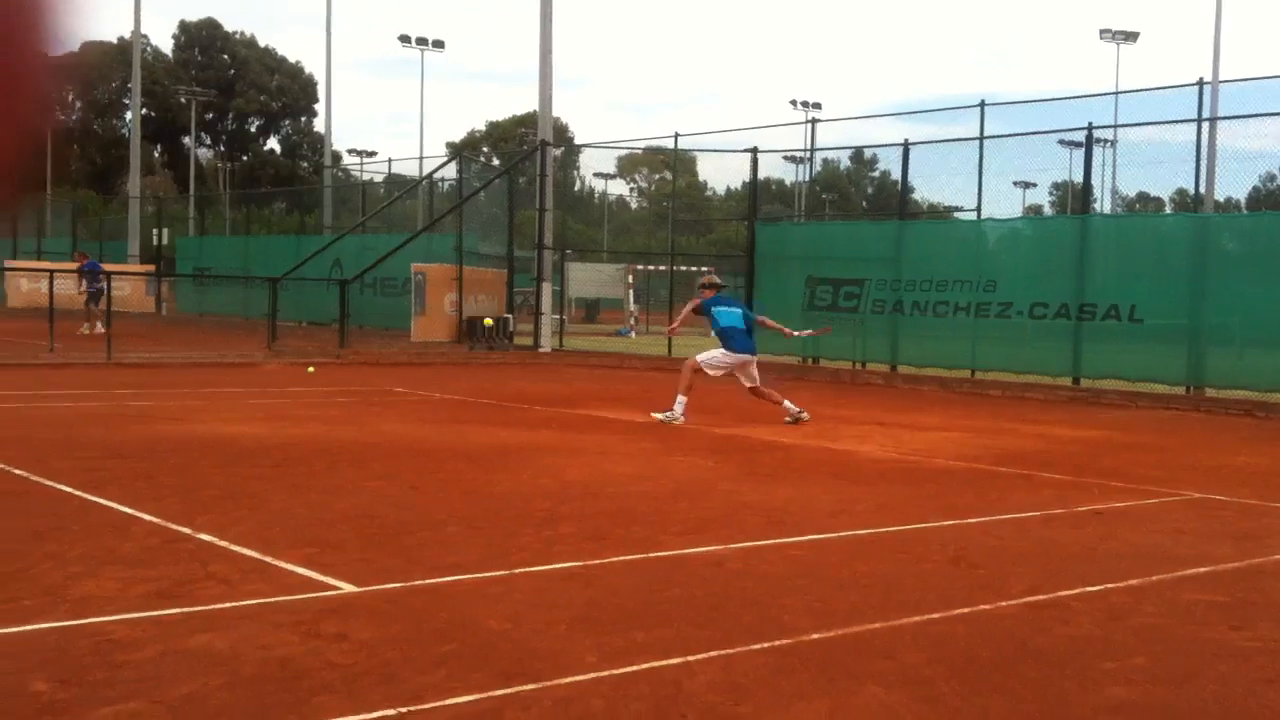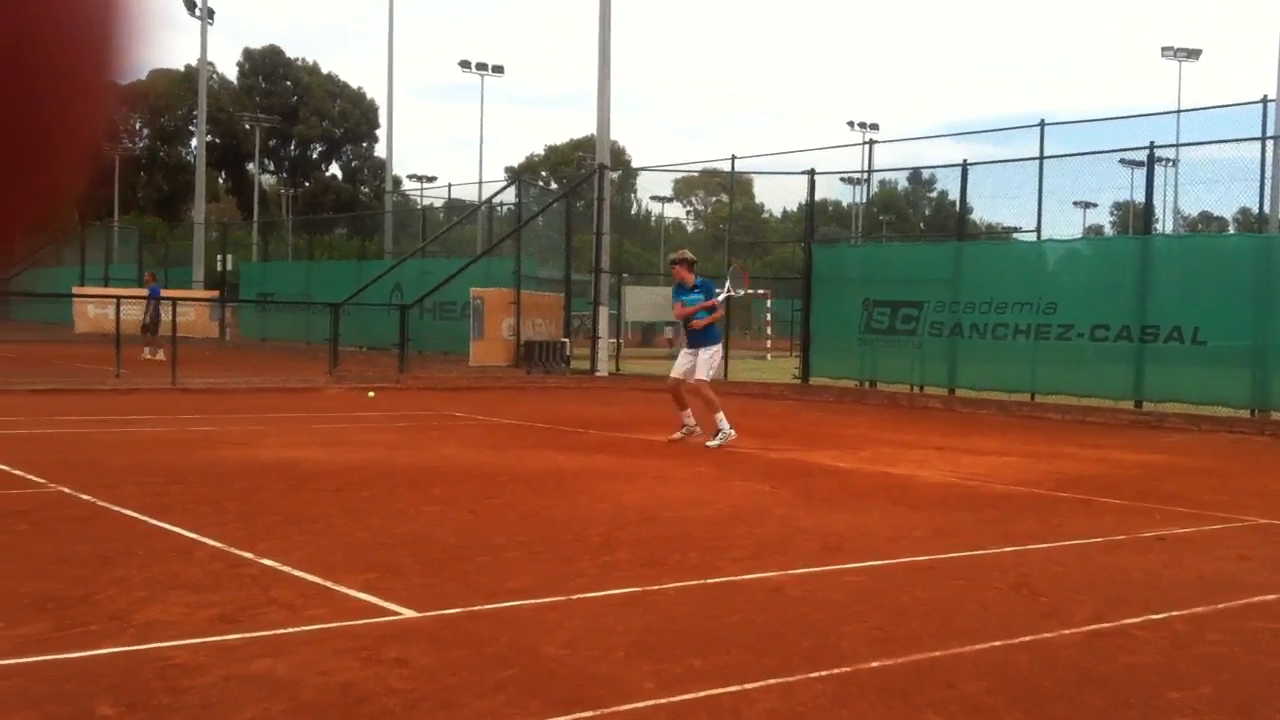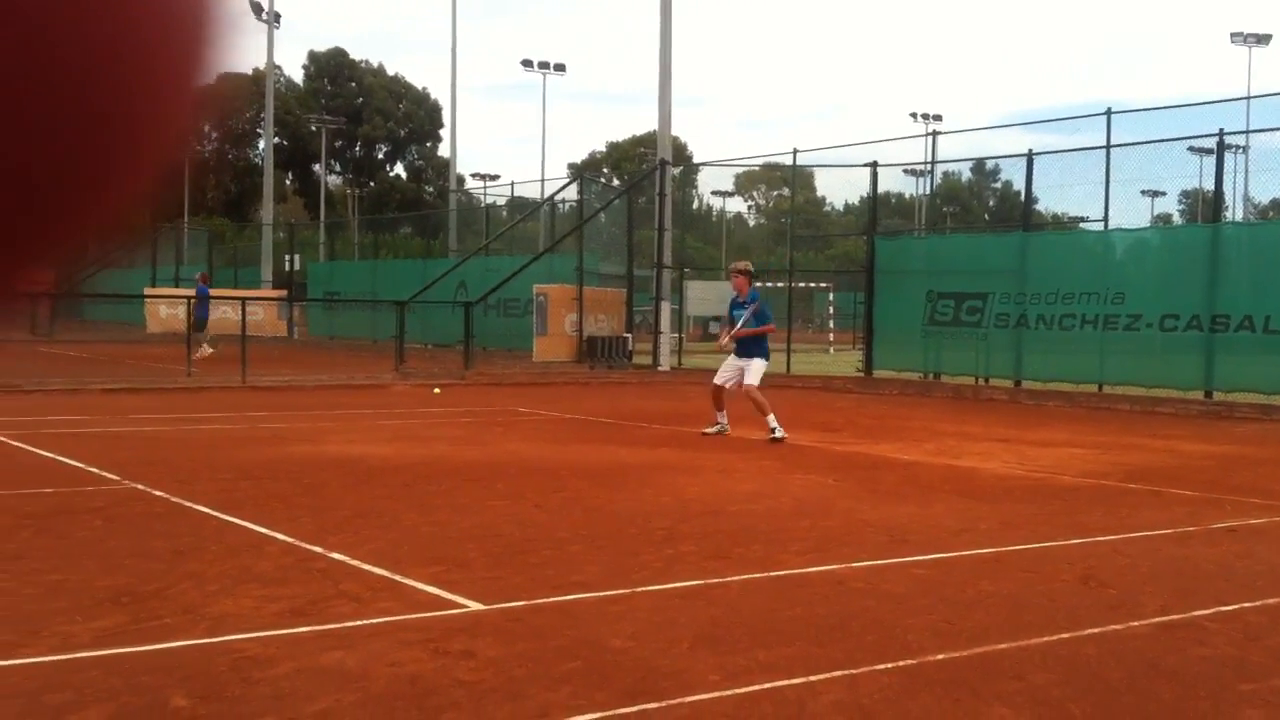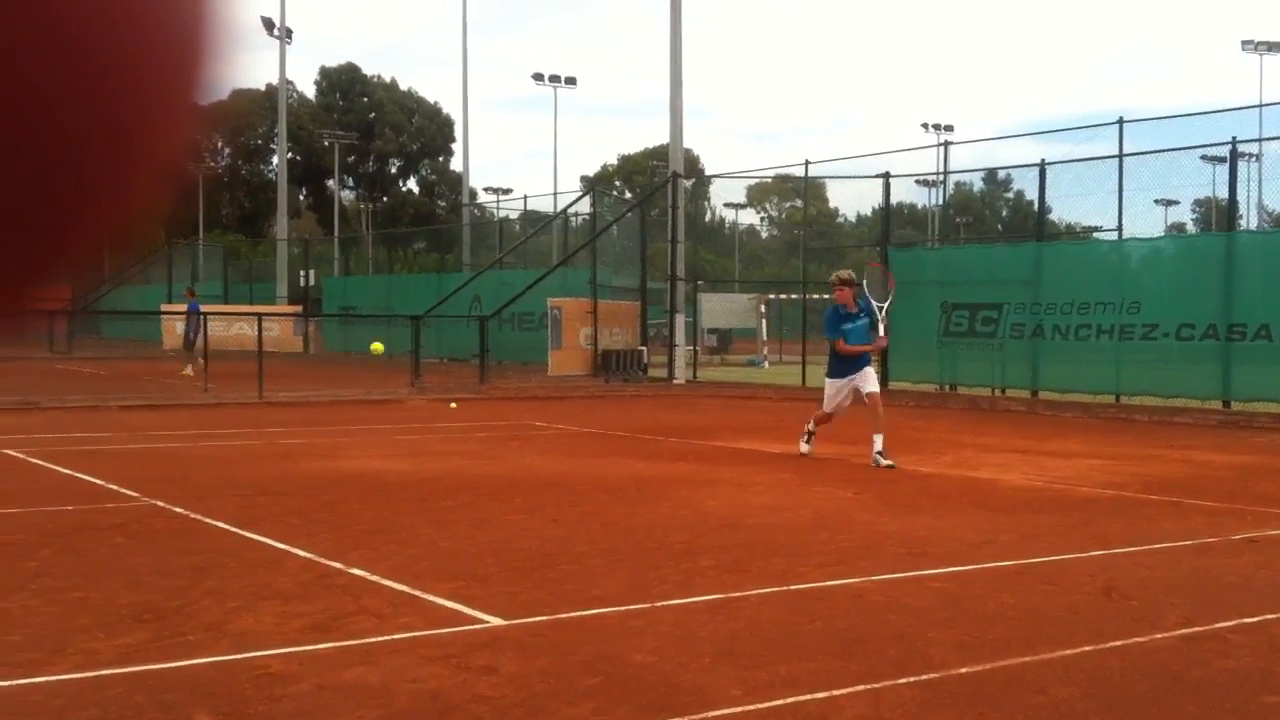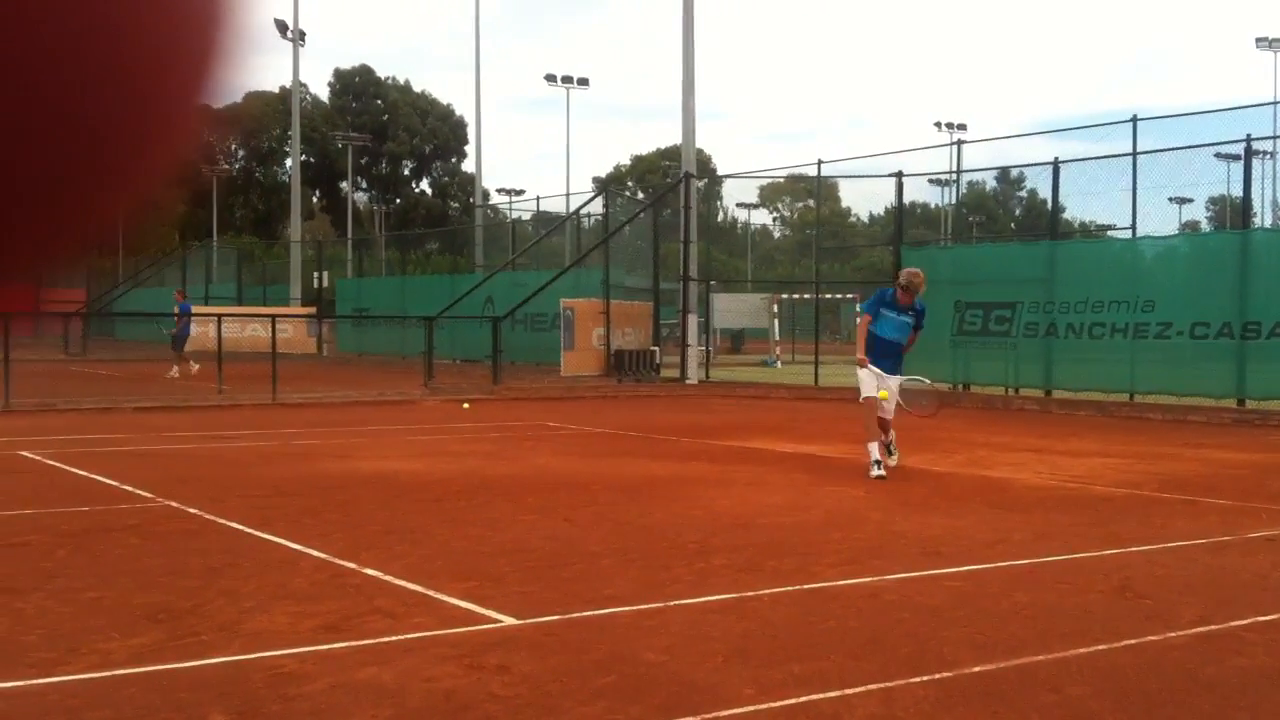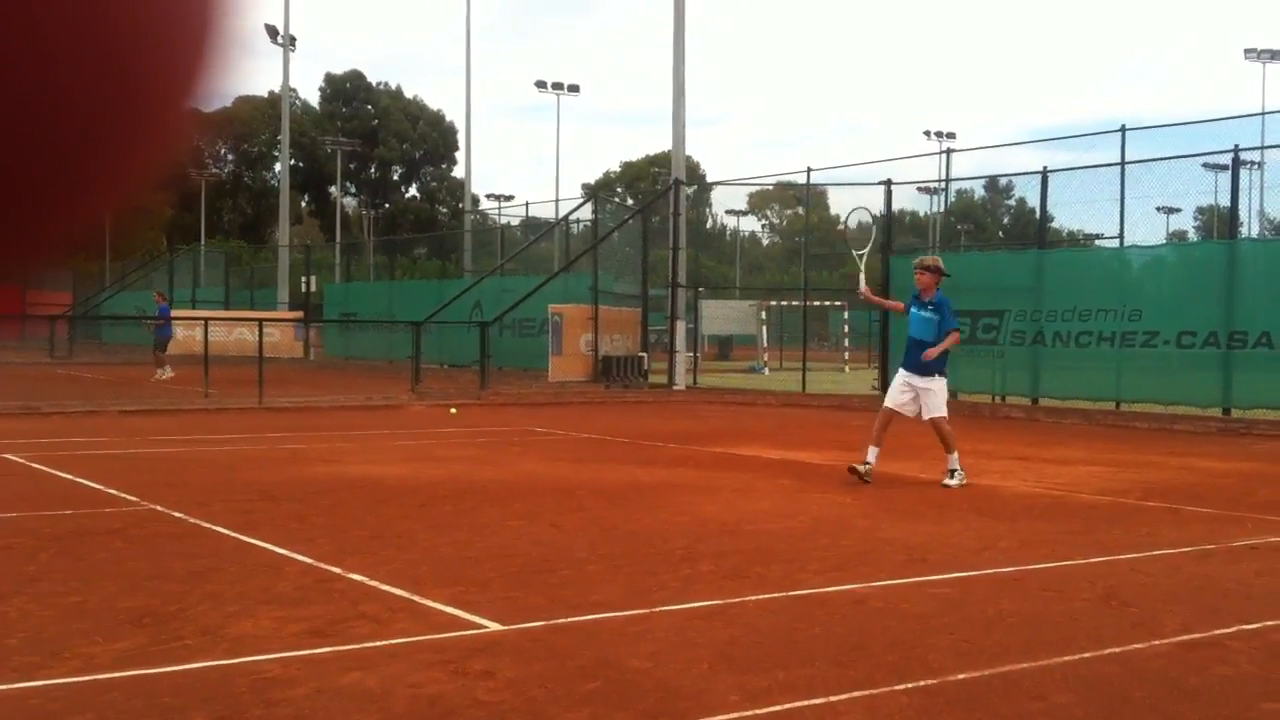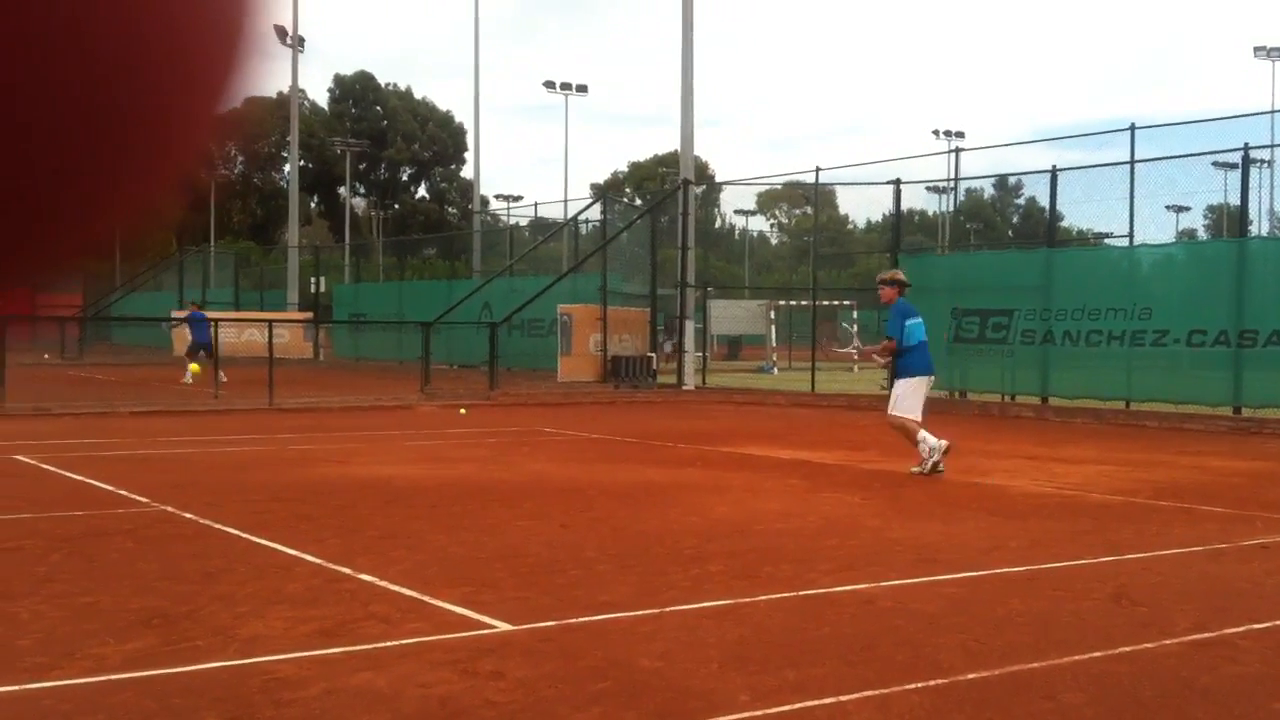
dt=0.7s
person 1, frame 1
left shoulder: (711, 302)
right shoulder: (738, 306)
left elbow: (694, 303)
right elbow: (760, 320)
left wrist: (677, 323)
right wrist: (783, 329)
left hip: (733, 352)
right hip: (748, 353)
left knee: (689, 366)
right knee: (756, 390)
left ankle: (677, 412)
right ankle: (797, 412)
person 1, frame 2
left shoulder: (706, 286)
right shoulder: (677, 289)
left elbow: (719, 313)
right elbow: (678, 314)
left wrist: (704, 321)
right wrist: (705, 305)
left hip: (709, 344)
right hip: (690, 346)
left knee: (699, 386)
right knee: (673, 385)
left ankle: (725, 429)
right ankle: (690, 425)
person 1, frame 3
left shoulder: (758, 302)
right shoulder: (734, 301)
left elbow: (772, 328)
left wrist: (747, 332)
right wrist: (724, 338)
left hip: (757, 356)
right hip: (738, 355)
left knee: (749, 390)
right knee: (716, 388)
left ankle: (776, 427)
right ankle: (722, 423)
person 1, frame 4
left shoulder: (866, 306)
right shoulder: (832, 315)
left elbow: (875, 330)
right elbow: (841, 348)
left wrist: (879, 333)
right wrist: (871, 348)
left hip: (863, 367)
right hip: (838, 372)
left knee: (875, 399)
right knee: (828, 414)
left ankle: (878, 452)
right ankle: (810, 430)
person 1, frame 5
left shoulder: (917, 309)
right shoulder: (882, 297)
right elbow: (864, 322)
right wrist: (860, 352)
left hip: (892, 369)
right hip: (869, 361)
left knee: (884, 419)
right knee: (870, 402)
left ankle: (886, 439)
right ankle: (875, 460)
person 1, frame 6
left shoulder: (942, 304)
right shoulder: (916, 299)
left elbow: (955, 335)
right elbow: (901, 307)
left wrist: (937, 349)
right wrist: (872, 298)
left hip: (931, 375)
right hip: (907, 372)
left knee: (938, 422)
right knee: (885, 414)
left ankle: (955, 470)
right ankle: (868, 464)
person 1, frame 7
left shoulder: (897, 310)
right shoulder: (909, 308)
left elbow: (892, 344)
left wrist: (873, 350)
right wrist: (888, 356)
left hip: (910, 373)
right hip: (925, 371)
left knee: (896, 420)
right knee: (905, 420)
left ankle: (935, 445)
right ankle: (929, 458)
